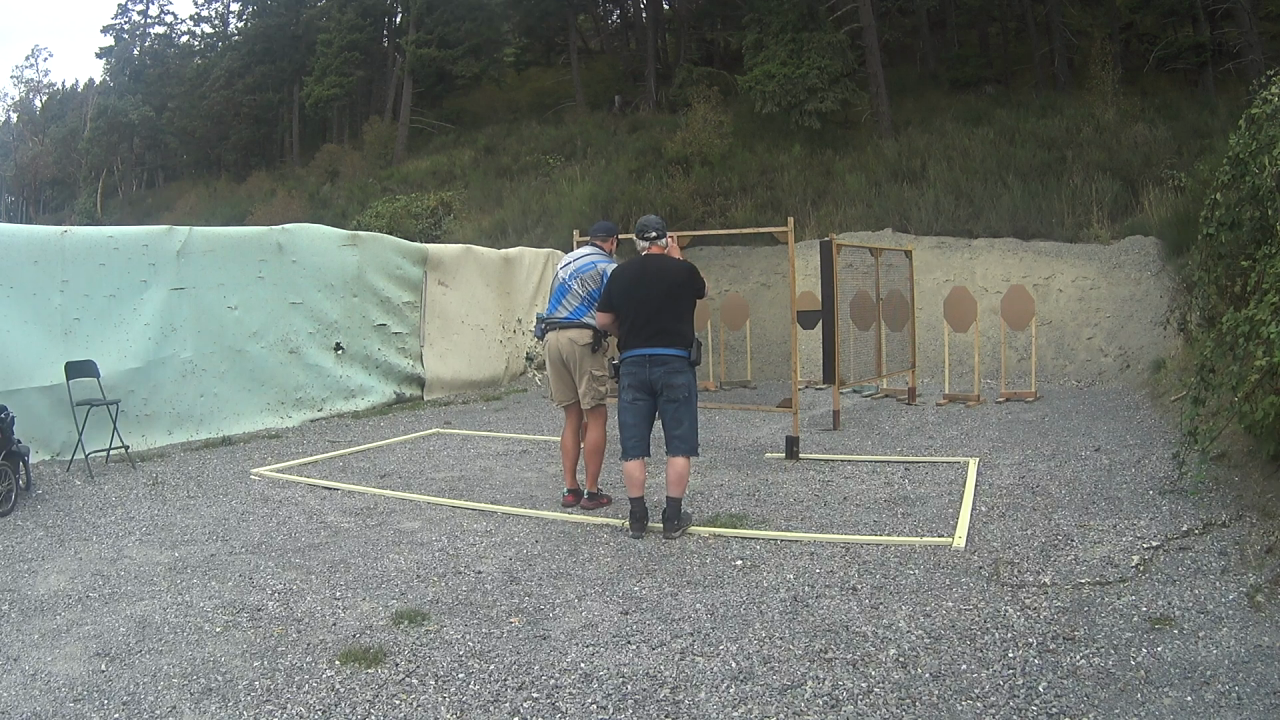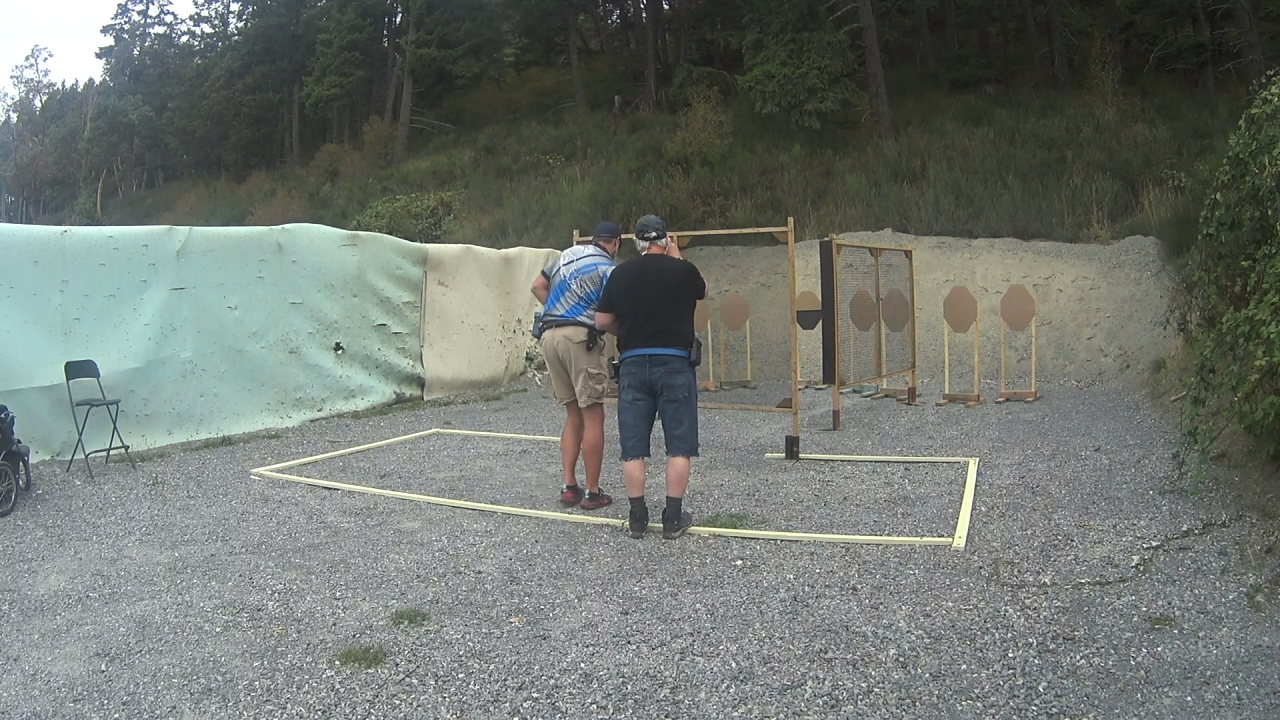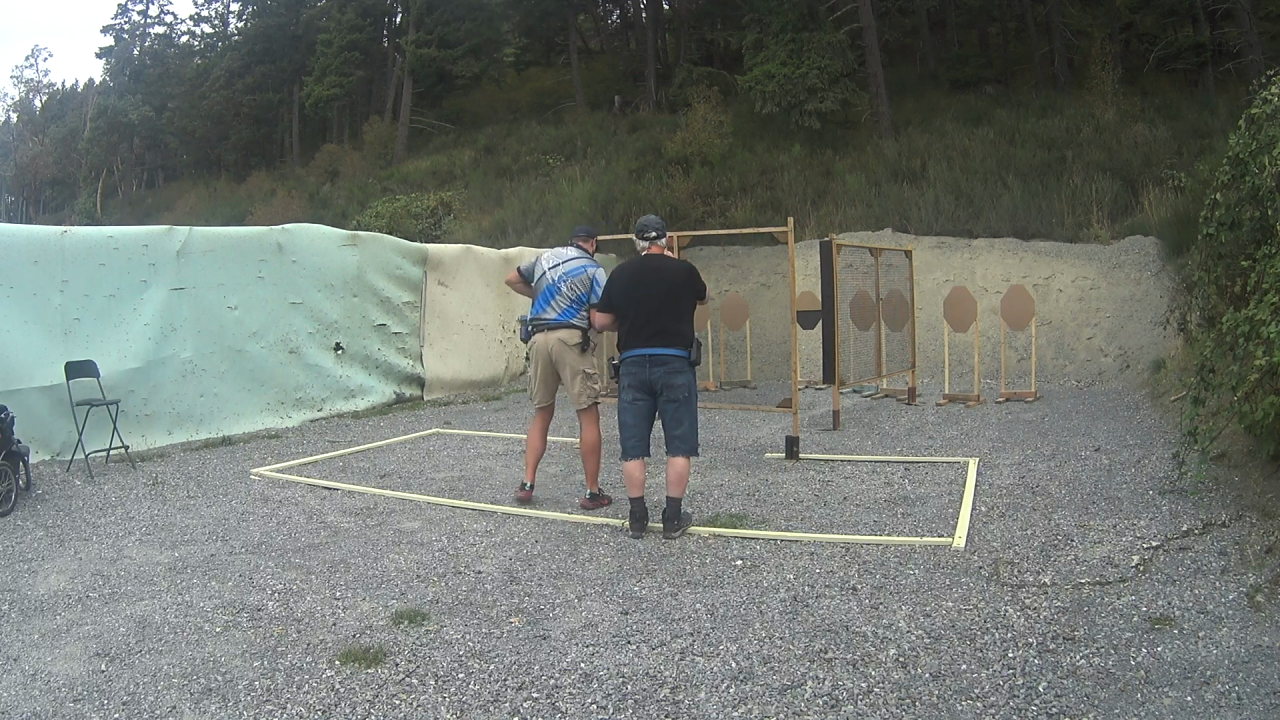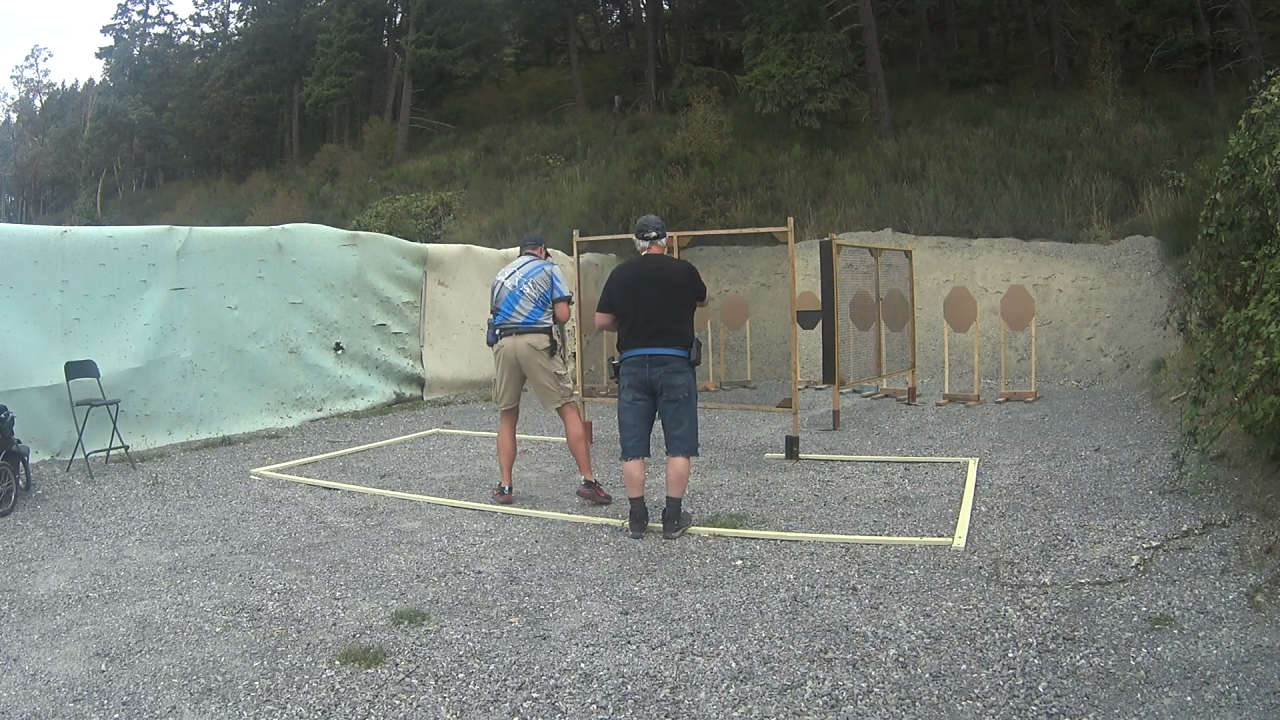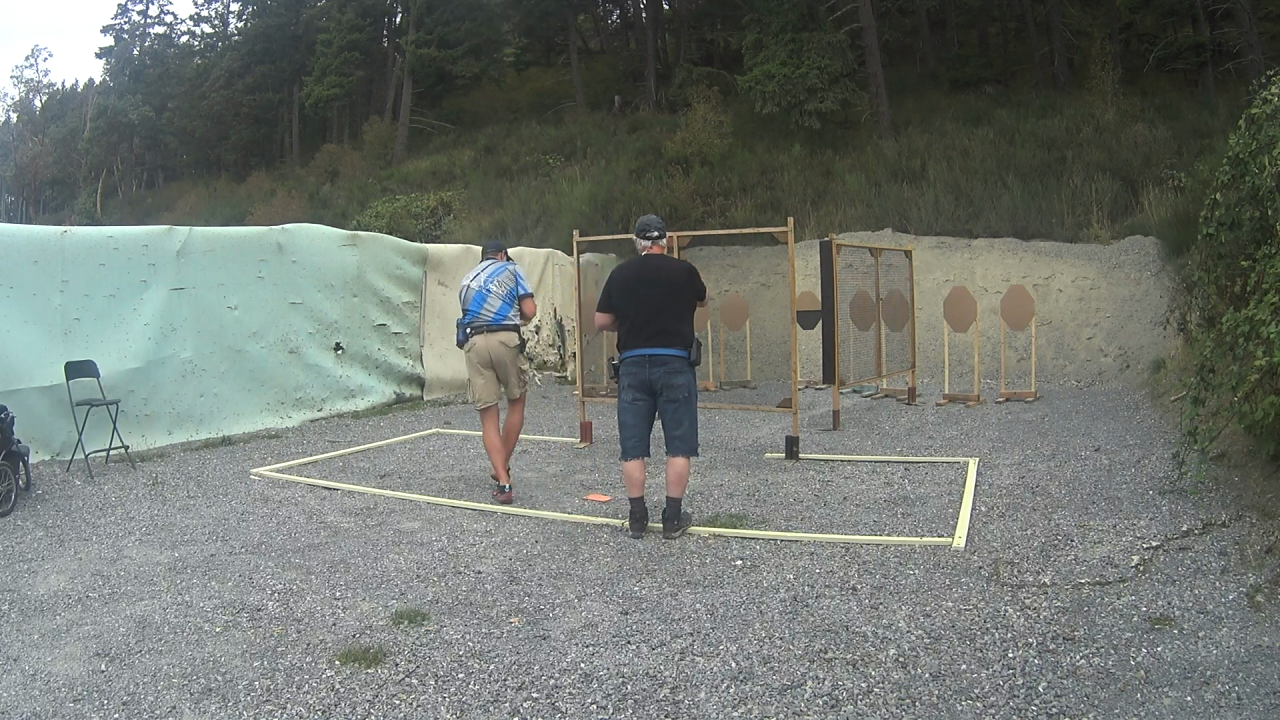
dt=0.3s
person 1, frame 1
left shoulder: (620, 273)
right shoulder: (683, 270)
left elbow: (603, 320)
right elbow: (702, 290)
left hip: (633, 365)
right hip: (674, 364)
left knee: (633, 448)
right knee: (678, 445)
left ankle: (637, 518)
right ankle: (673, 518)
person 1, frame 2
left shoulder: (620, 273)
right shoulder: (683, 270)
left elbow: (602, 321)
right elbow: (702, 291)
left hip: (633, 365)
right hip: (674, 364)
left knee: (633, 447)
right knee: (678, 446)
left ankle: (637, 518)
right ankle: (673, 518)
person 1, frame 3
left shoulder: (620, 274)
right shoulder: (683, 270)
left elbow: (601, 322)
right elbow: (703, 298)
left hip: (633, 365)
right hip: (674, 364)
left knee: (633, 447)
right knee: (678, 446)
left ankle: (637, 518)
right ankle: (673, 518)
person 1, frame 4
left shoulder: (620, 273)
right shoulder: (684, 270)
left elbow: (601, 321)
right elbow: (702, 301)
left hip: (633, 365)
right hip: (674, 364)
left knee: (633, 447)
right knee: (679, 445)
left ankle: (637, 517)
right ankle: (673, 518)
person 1, frame 5
left shoulder: (620, 274)
right shoulder: (684, 270)
left elbow: (601, 322)
right elbow: (702, 301)
left hip: (633, 366)
right hip: (674, 364)
left knee: (633, 447)
right knee: (678, 446)
left ankle: (637, 518)
right ankle: (673, 518)
person 2, frame 1
left shoulder: (567, 259)
right shoulder: (607, 265)
left hip: (552, 338)
right hip: (583, 339)
left knee: (572, 417)
right knee: (596, 417)
left ankle: (569, 489)
right ankle: (591, 492)
person 2, frame 2
left shoulder: (568, 254)
right shoulder: (607, 268)
left elbow: (538, 287)
left hip: (549, 336)
right hip: (579, 337)
left knee: (574, 414)
right knee: (593, 416)
left ankle: (569, 486)
right ankle: (592, 492)
person 2, frame 3
left shoulder: (546, 257)
right shoulder: (594, 270)
left elbow: (511, 280)
left hip: (538, 339)
right hip: (571, 340)
left knee: (542, 415)
right knee: (588, 417)
left ankle: (527, 484)
right ankle: (593, 492)
person 2, frame 4
left shoulder: (501, 275)
right shoulder: (549, 269)
right elbow: (563, 316)
left hip: (504, 344)
right hip: (537, 343)
left knee: (507, 417)
right knee: (568, 411)
left ankle: (505, 487)
right ankle: (588, 481)
person 2, frame 5
left shoulder: (467, 280)
right shoulder: (512, 269)
right elbow: (529, 311)
left hip: (475, 344)
right hip: (506, 340)
left knee: (488, 416)
right knee: (517, 403)
left ankle: (504, 485)
right ankle: (502, 468)
